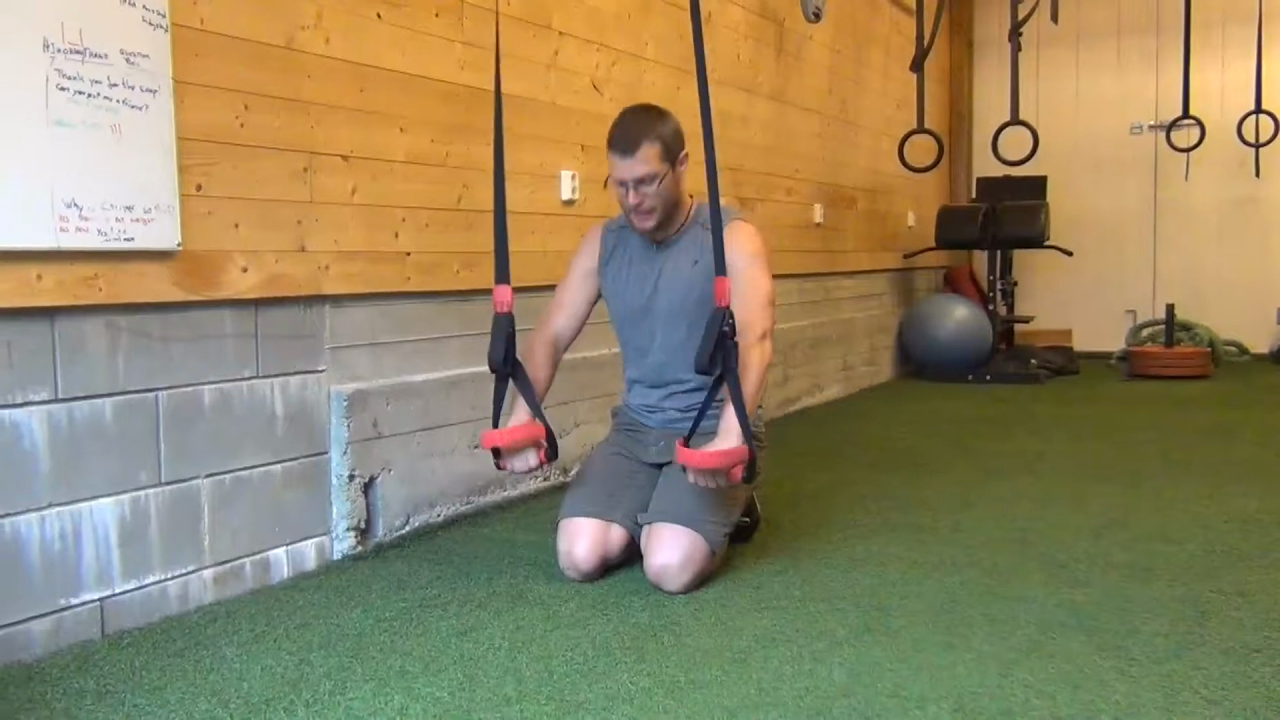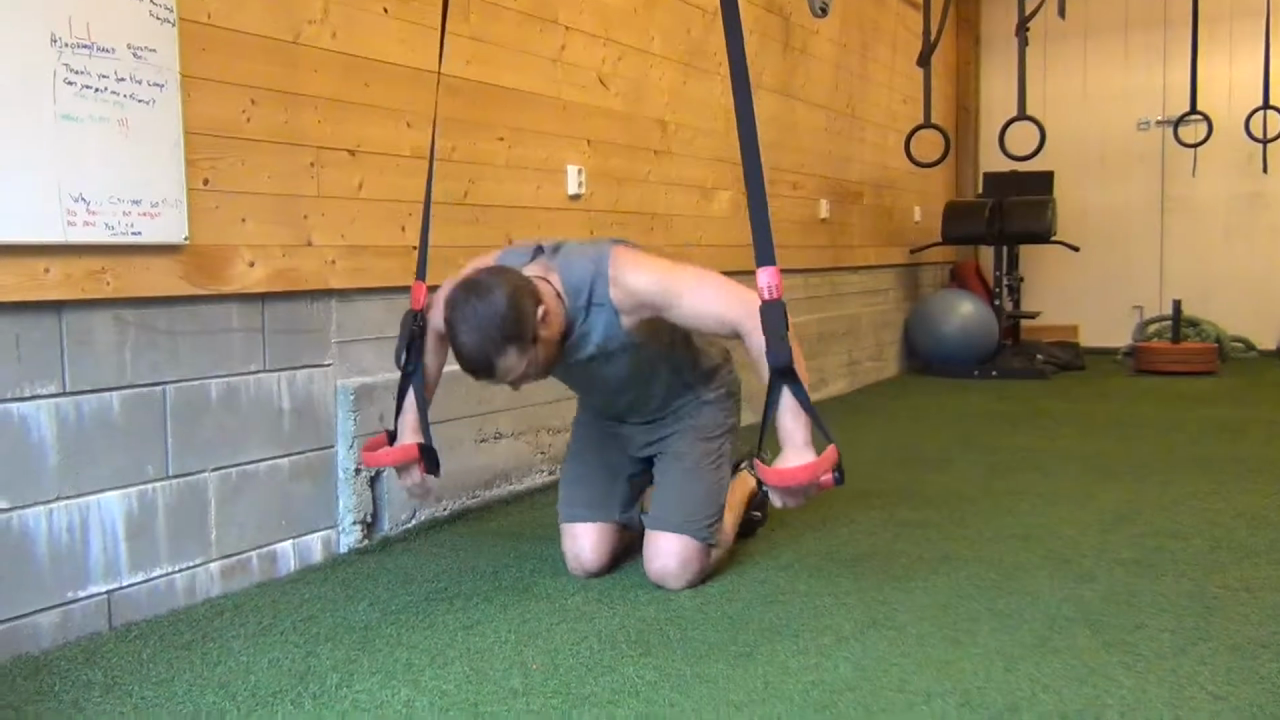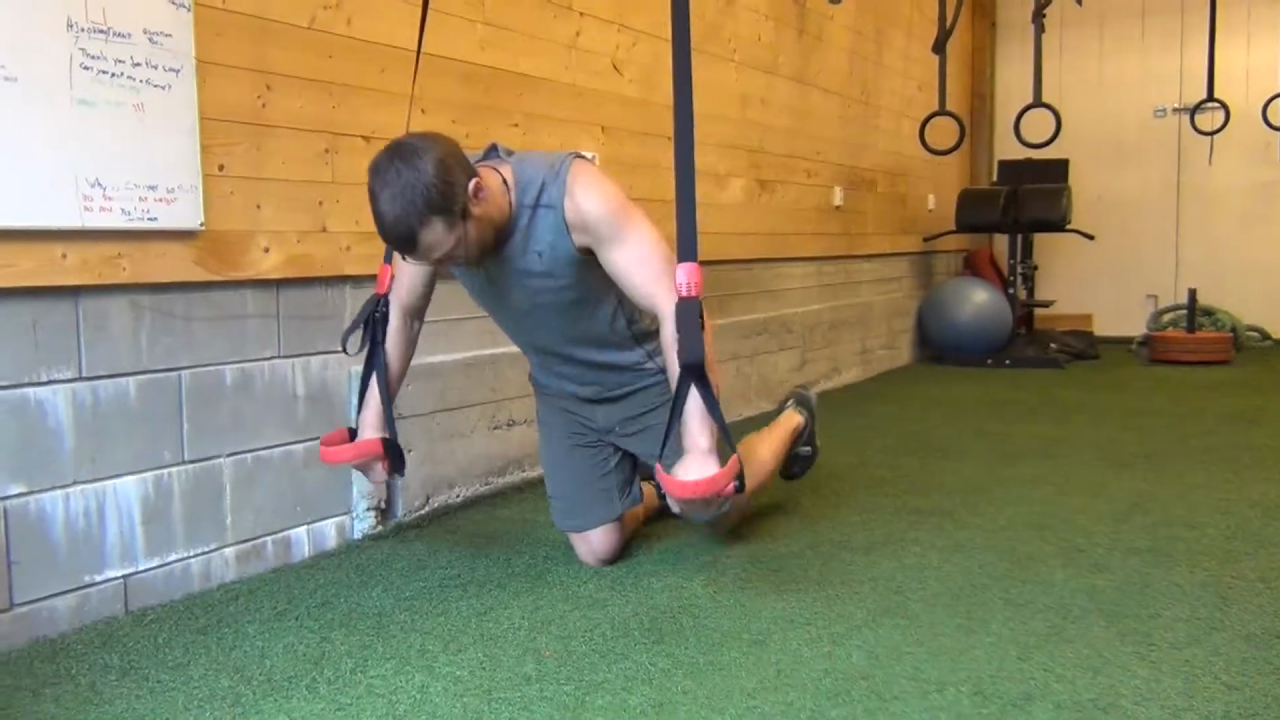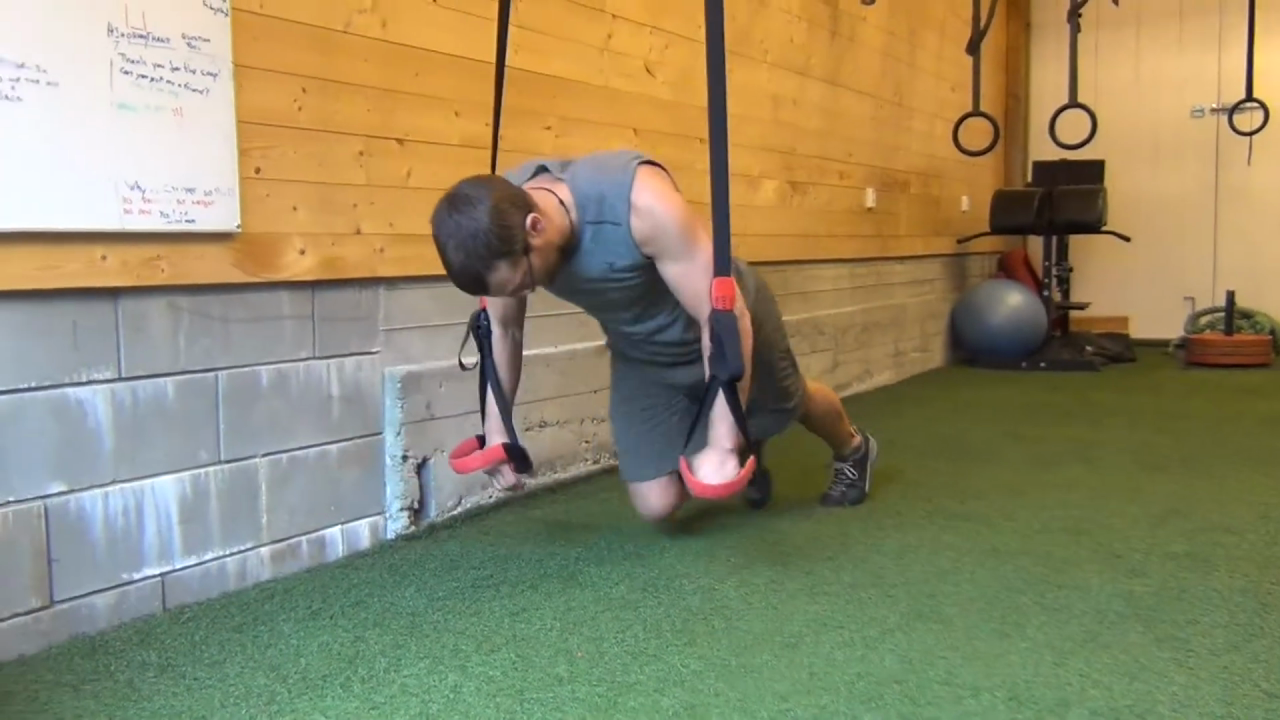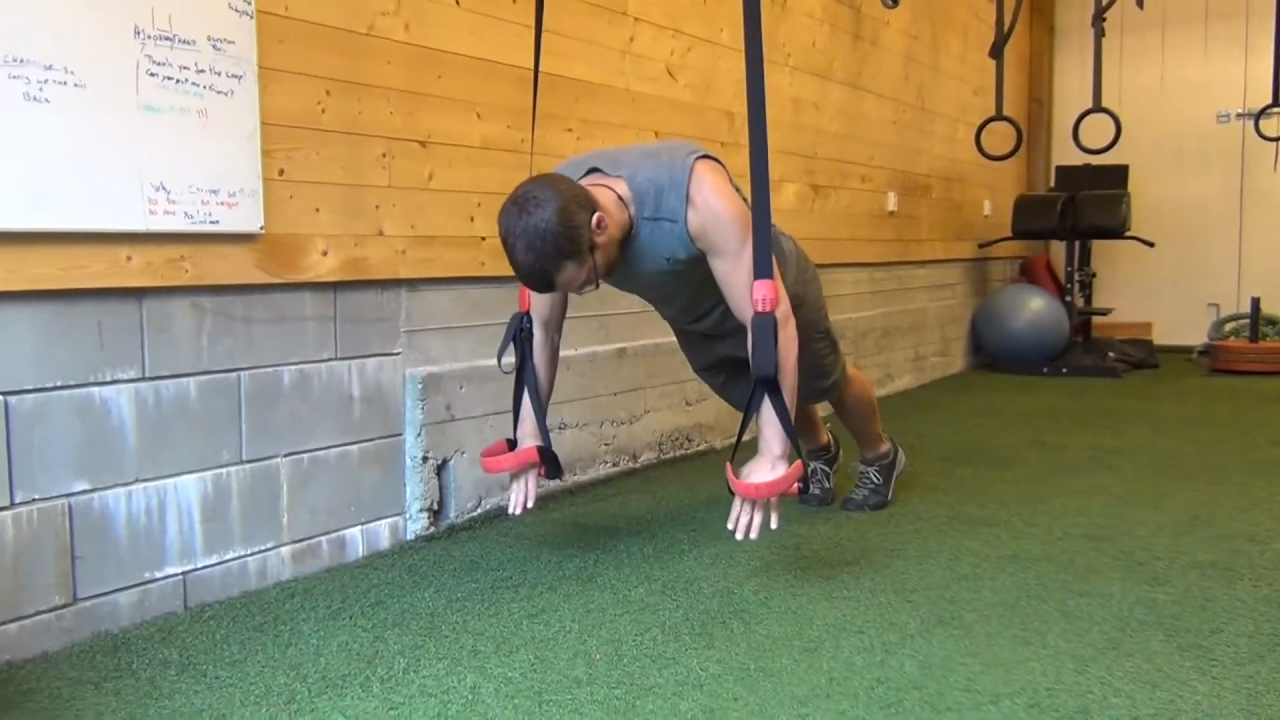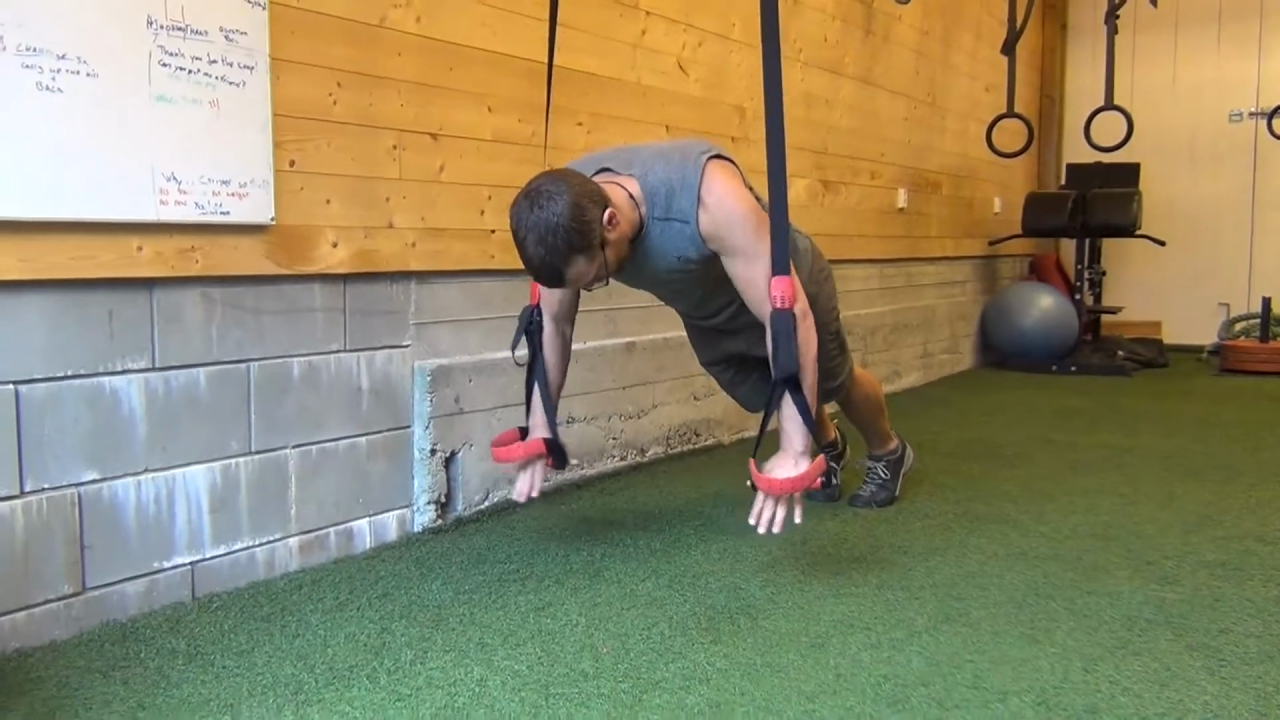
dt=0.5s
person 1, frame 1
left shoulder: (731, 239)
right shoulder: (604, 241)
left elbow: (754, 335)
right elbow: (551, 335)
left wrist: (731, 434)
right wrist: (520, 418)
left hip: (712, 430)
right hip: (637, 428)
left knee: (671, 568)
right knee: (580, 558)
left ankle: (732, 500)
right ankle: (660, 508)
person 1, frame 2
left shoulder: (620, 280)
right shoulder: (492, 282)
left elbow: (759, 315)
right elbow: (431, 325)
left wrist: (796, 445)
right wrist: (410, 424)
left hip: (691, 405)
right hip: (605, 413)
left knee: (671, 570)
right knee: (585, 558)
left ankle: (740, 486)
right ankle: (651, 498)
person 1, frame 3
left shoulder: (576, 195)
right shoulder: (434, 212)
left elbow: (676, 307)
right elbow: (402, 314)
left wrist: (699, 447)
right wrist: (373, 418)
left hip: (651, 374)
right hip: (563, 392)
left knee: (717, 506)
right knee: (597, 550)
left ankle: (792, 420)
right ankle: (655, 491)
person 1, frame 4
left shoulder: (640, 201)
right shoulder: (502, 222)
right elbow: (504, 329)
left wrist: (724, 443)
right wrist: (497, 427)
right hip: (640, 352)
left knee: (786, 405)
right knee: (656, 504)
left ankle: (852, 449)
person 1, frame 5
left shoulder: (696, 194)
right shoulder: (555, 216)
left elbow: (771, 320)
right elbow: (542, 330)
left wrist: (772, 453)
right wrist: (528, 435)
left hip: (773, 291)
left knee: (827, 381)
right knee: (758, 398)
left ankle: (880, 457)
right ankle: (820, 452)
person 1, frame 6
left shoulder: (709, 195)
right shoulder: (567, 213)
left elbow: (790, 318)
right elbow: (554, 324)
left wrist: (793, 452)
right wrist: (540, 426)
left knee: (834, 381)
right knee: (766, 397)
left ankle: (888, 453)
right ankle: (830, 448)
